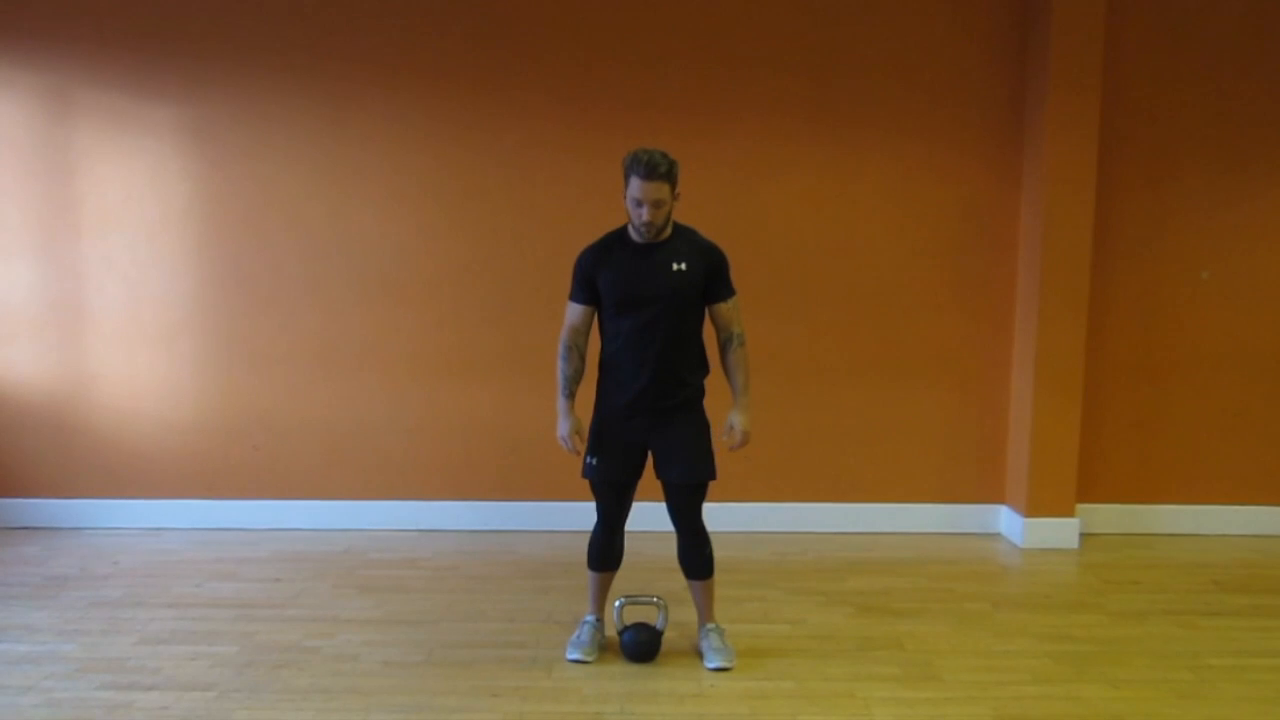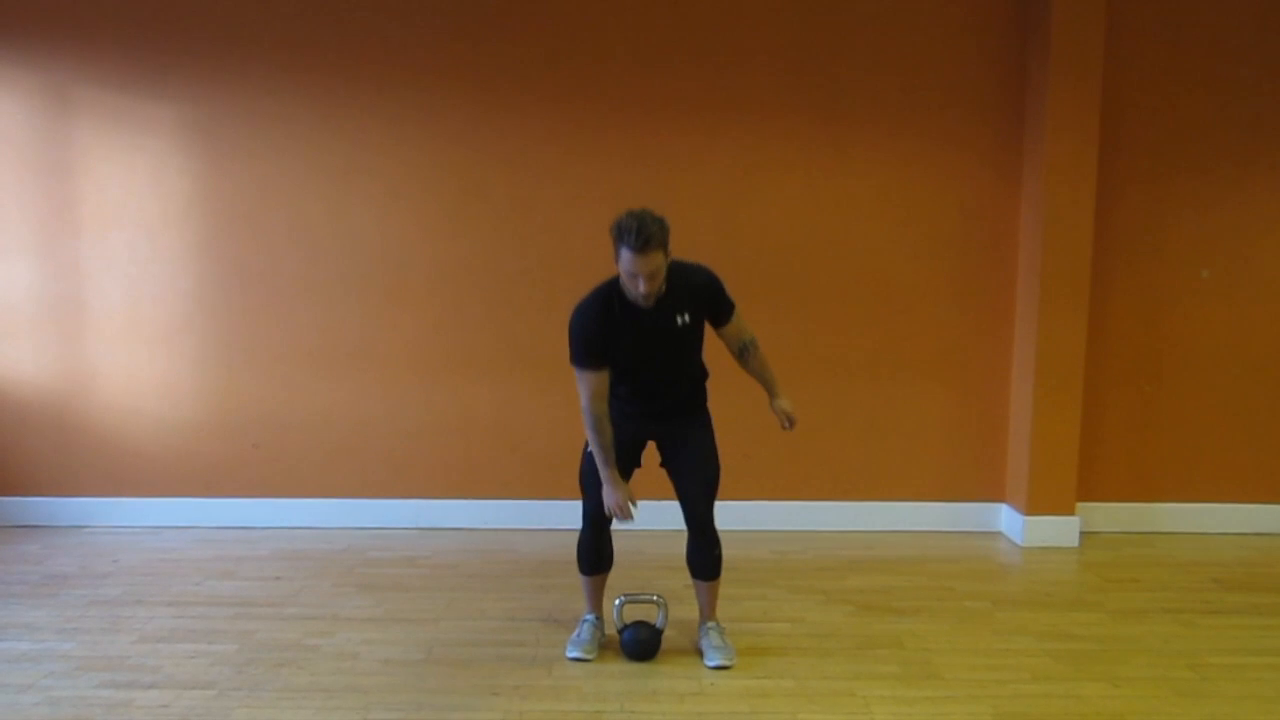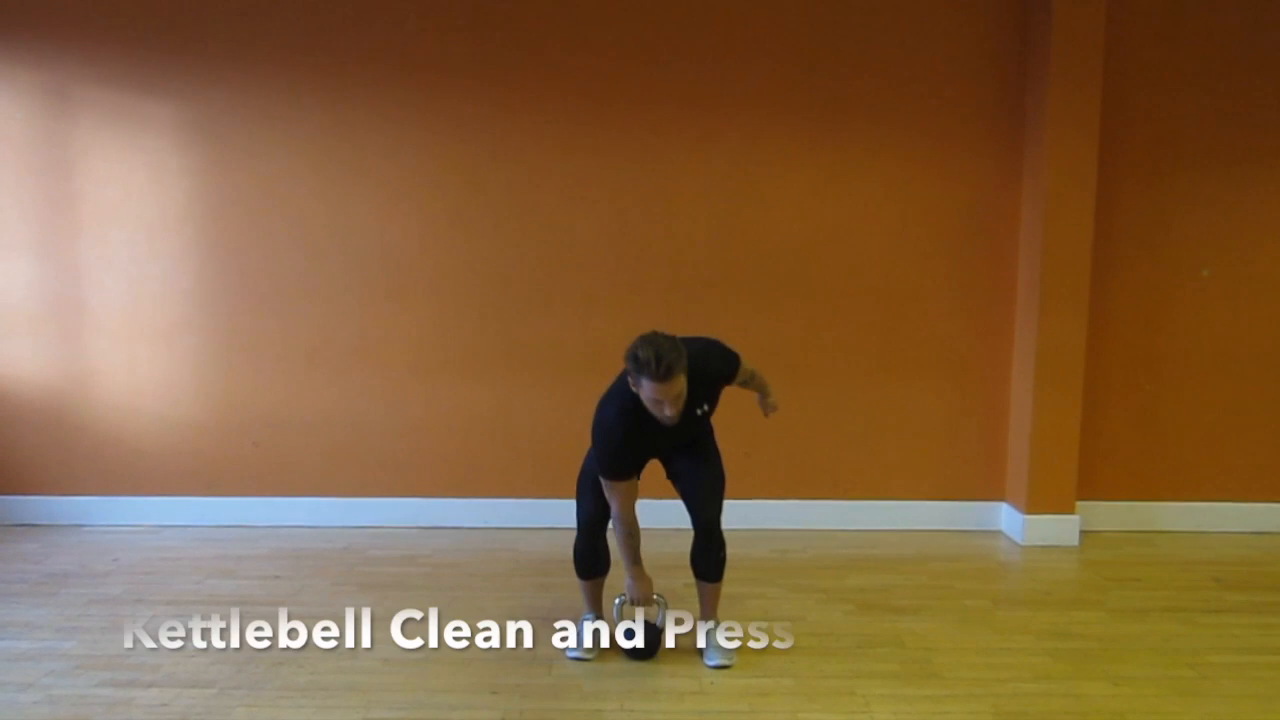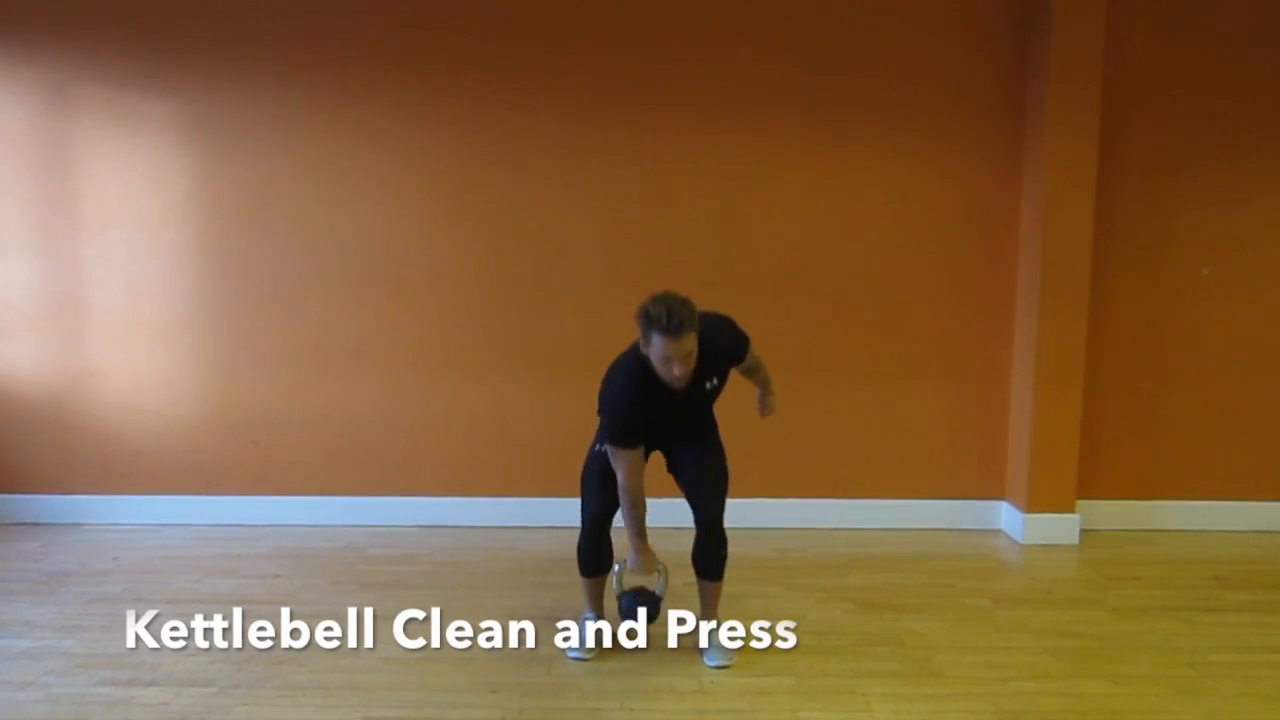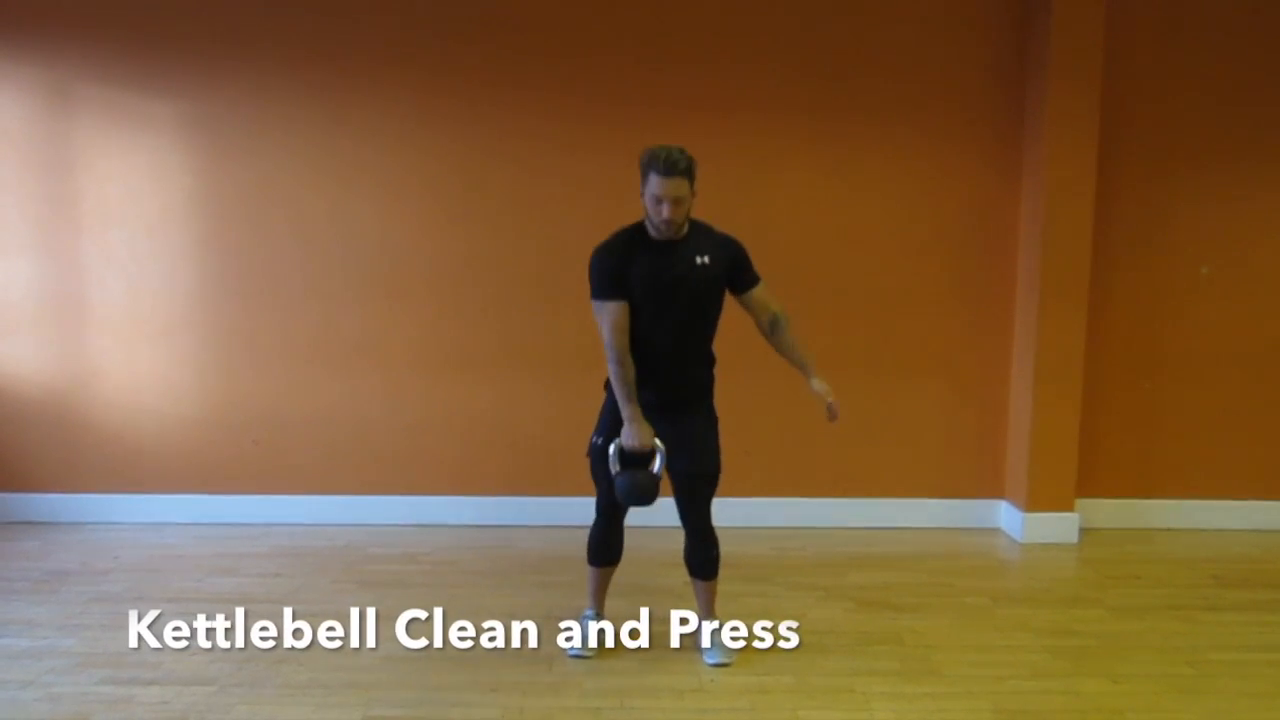
dt=0.4s
person 1, frame 1
left shoulder: (703, 255)
right shoulder: (597, 257)
left elbow: (730, 331)
right elbow: (574, 335)
left wrist: (740, 404)
right wrist: (565, 409)
left hip: (682, 415)
right hip: (616, 415)
left knee: (689, 521)
right knee: (609, 520)
left ankle: (709, 628)
right ankle: (593, 622)
person 1, frame 2
left shoulder: (698, 284)
right shoulder: (591, 313)
left elbow: (740, 340)
right elbow: (592, 401)
left wrist: (774, 394)
right wrist: (609, 478)
left hip: (685, 414)
right hip: (621, 413)
left knee: (700, 516)
right knee: (595, 515)
left ankle: (709, 625)
right ankle: (592, 620)
person 1, frame 3
left shoulder: (709, 360)
right shoulder: (615, 420)
left elbow: (743, 372)
right elbow: (622, 510)
left wrist: (765, 393)
right wrist: (635, 574)
left hip: (691, 436)
right hip: (628, 439)
left knee: (707, 520)
right knee: (590, 519)
left ankle: (709, 625)
right ankle: (592, 619)
person 1, frame 4
left shoulder: (721, 335)
right shoulder: (622, 384)
left elbow: (749, 363)
right elbow: (629, 479)
left wrist: (767, 392)
right wrist: (639, 550)
left hip: (695, 427)
right hip: (626, 436)
left knee: (711, 516)
right knee: (595, 515)
left ankle: (710, 625)
right ankle: (593, 618)
person 1, frame 5
left shoulder: (721, 249)
right shoulder: (614, 254)
left elbow: (767, 315)
right elbow: (615, 343)
left wrist: (810, 377)
right wrist: (632, 419)
left hip: (691, 407)
right hip: (628, 406)
left knee: (697, 518)
right knee: (610, 510)
left ankle: (709, 625)
right ankle: (593, 616)
